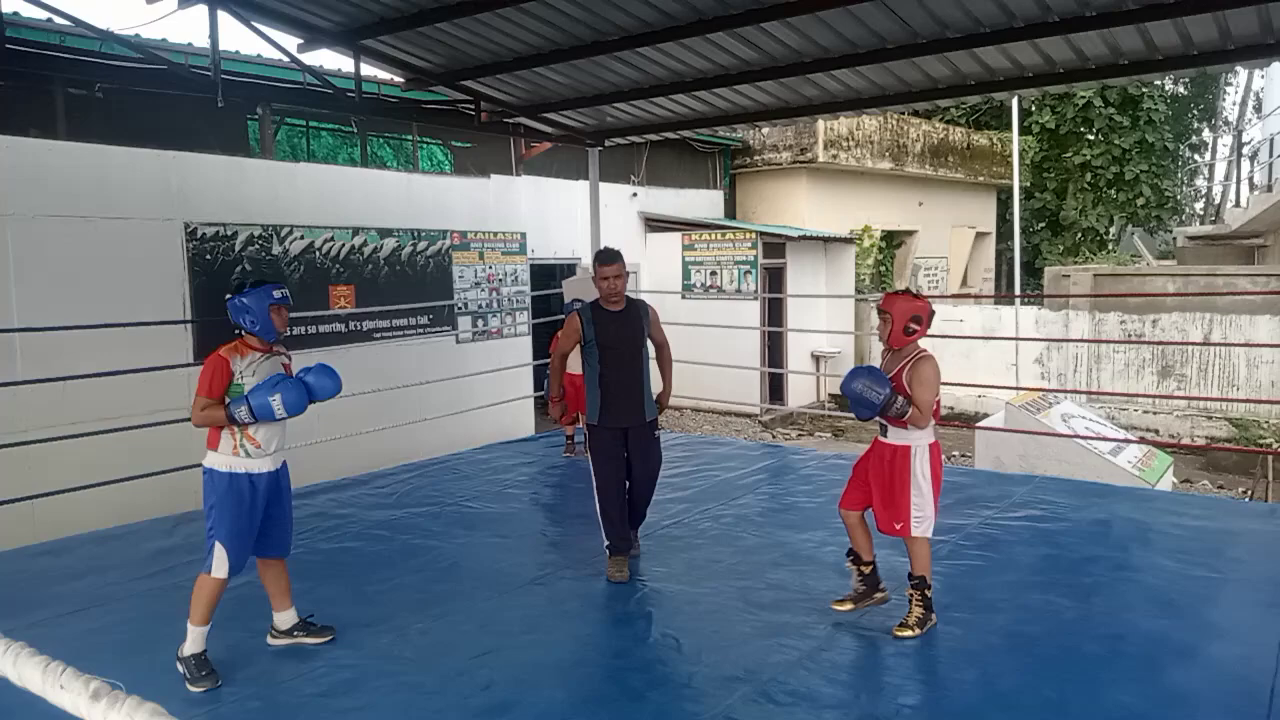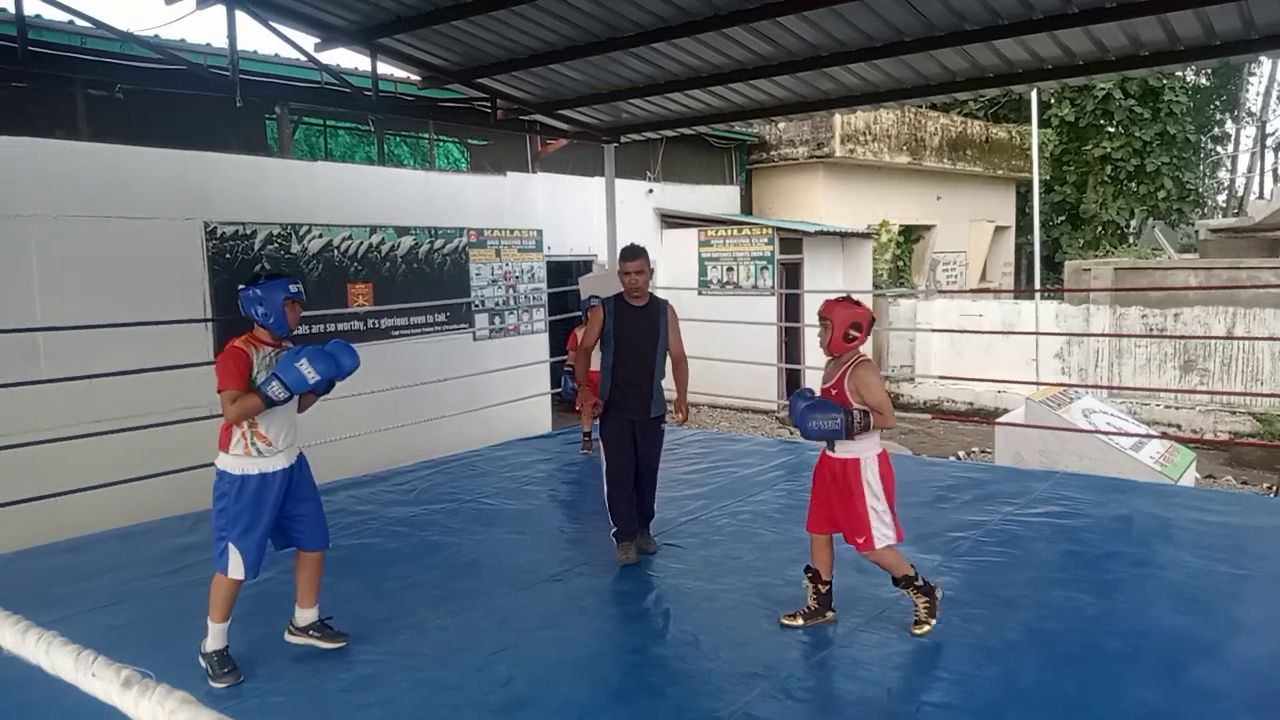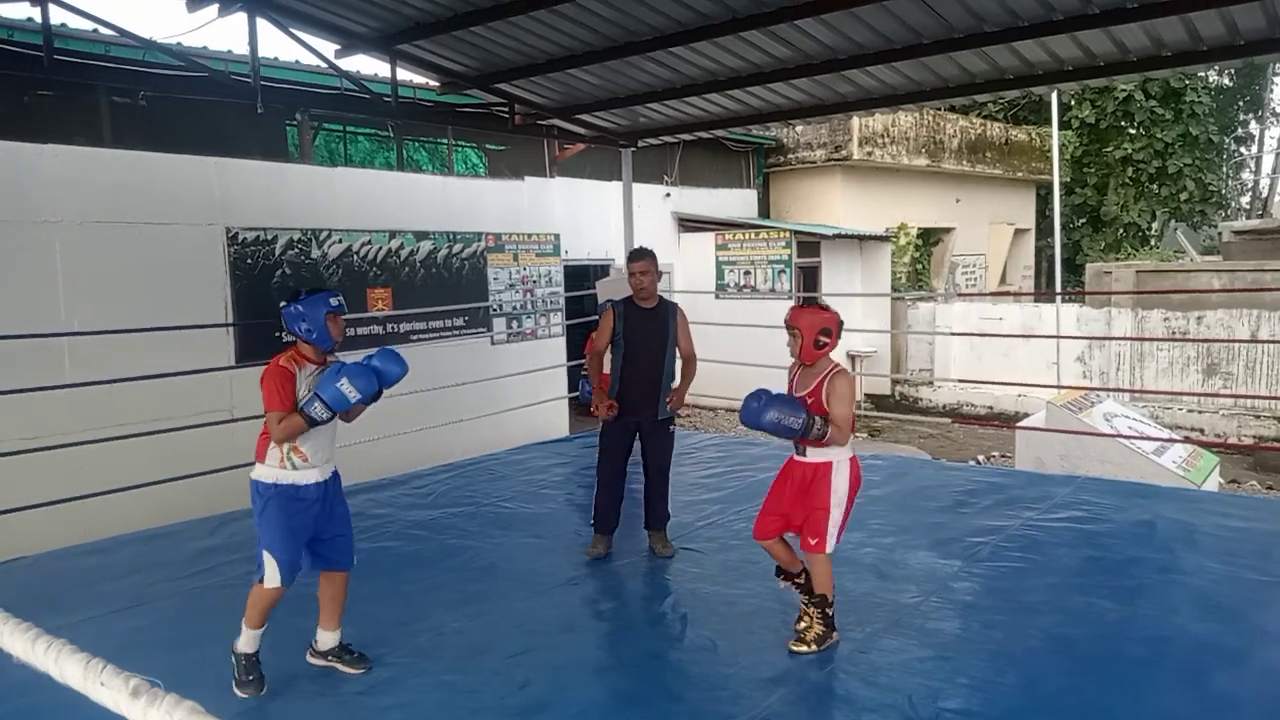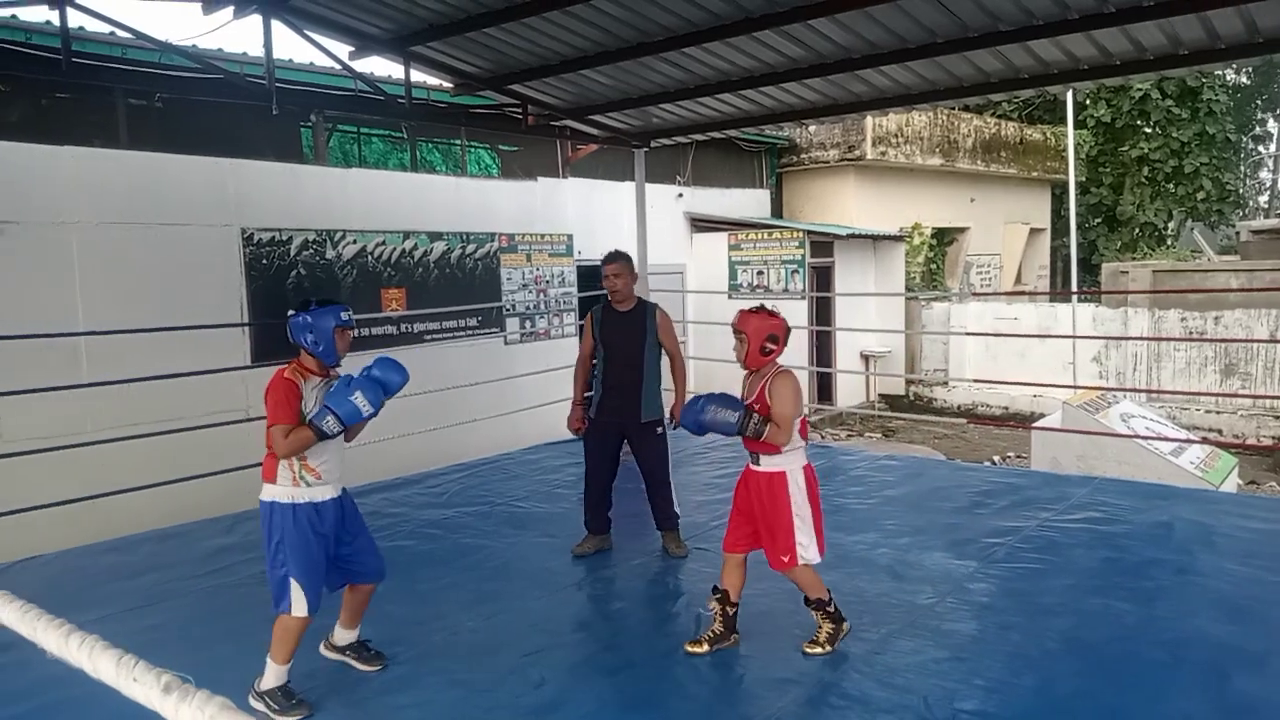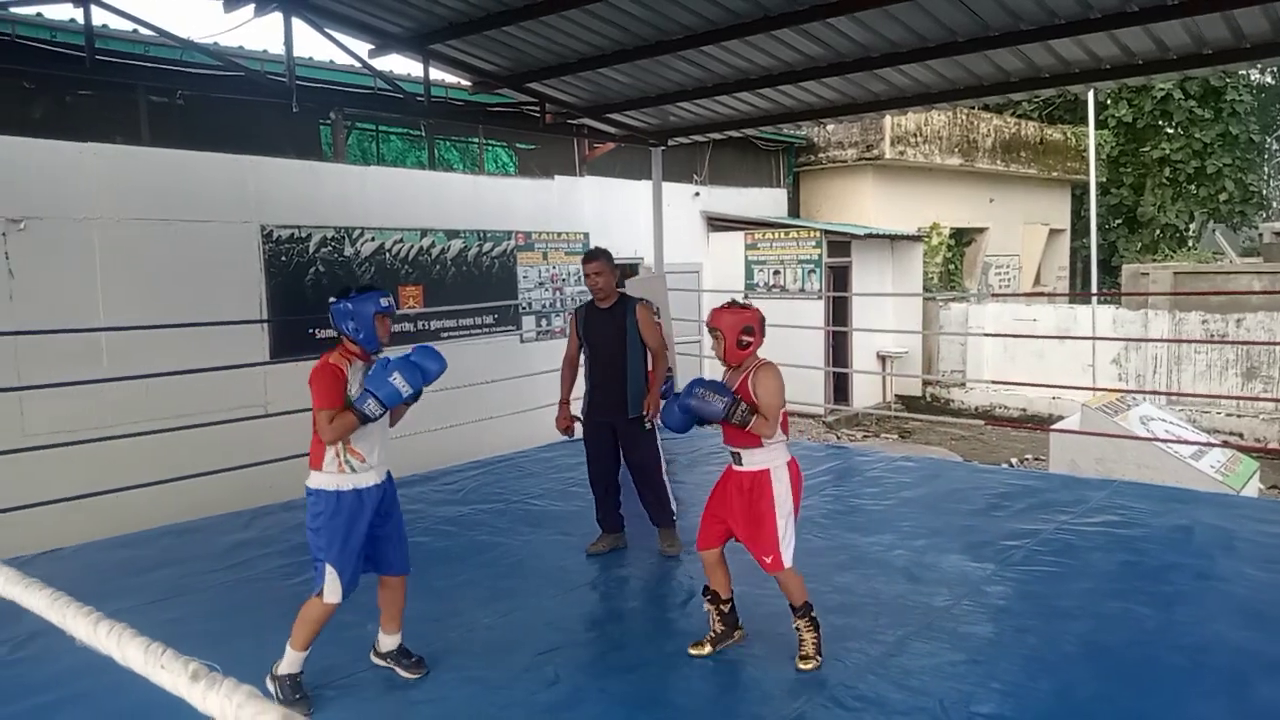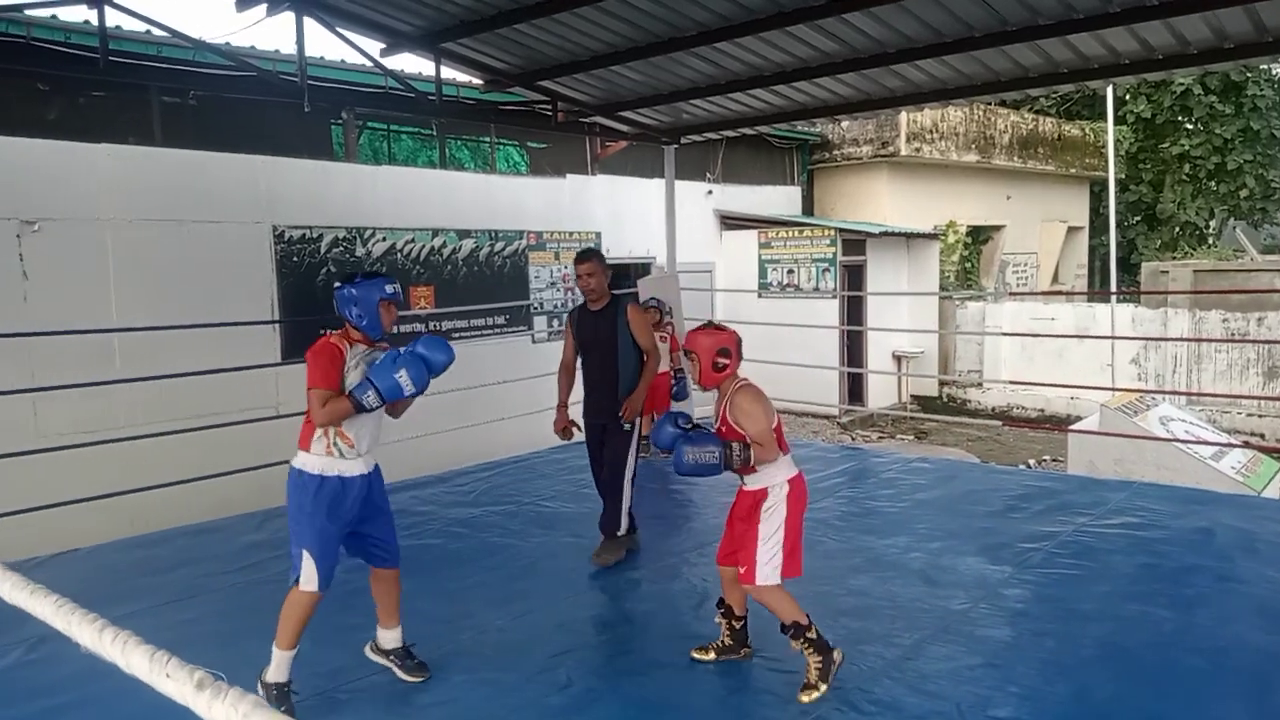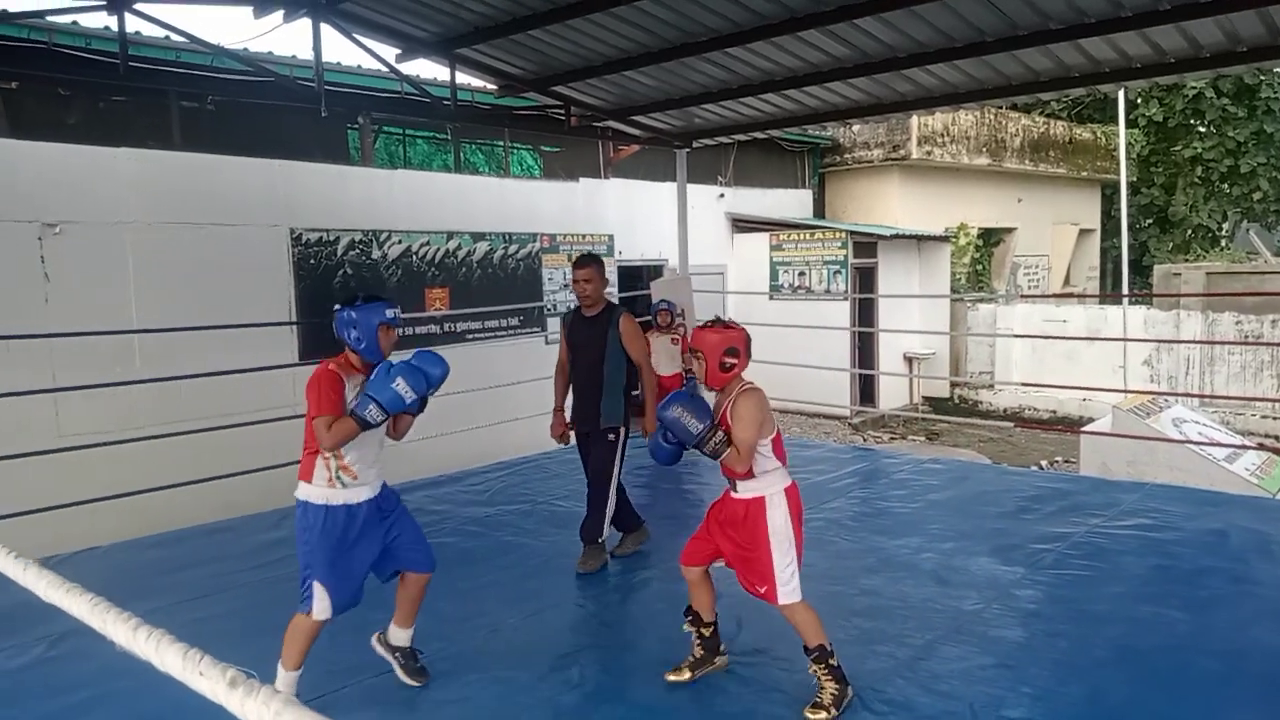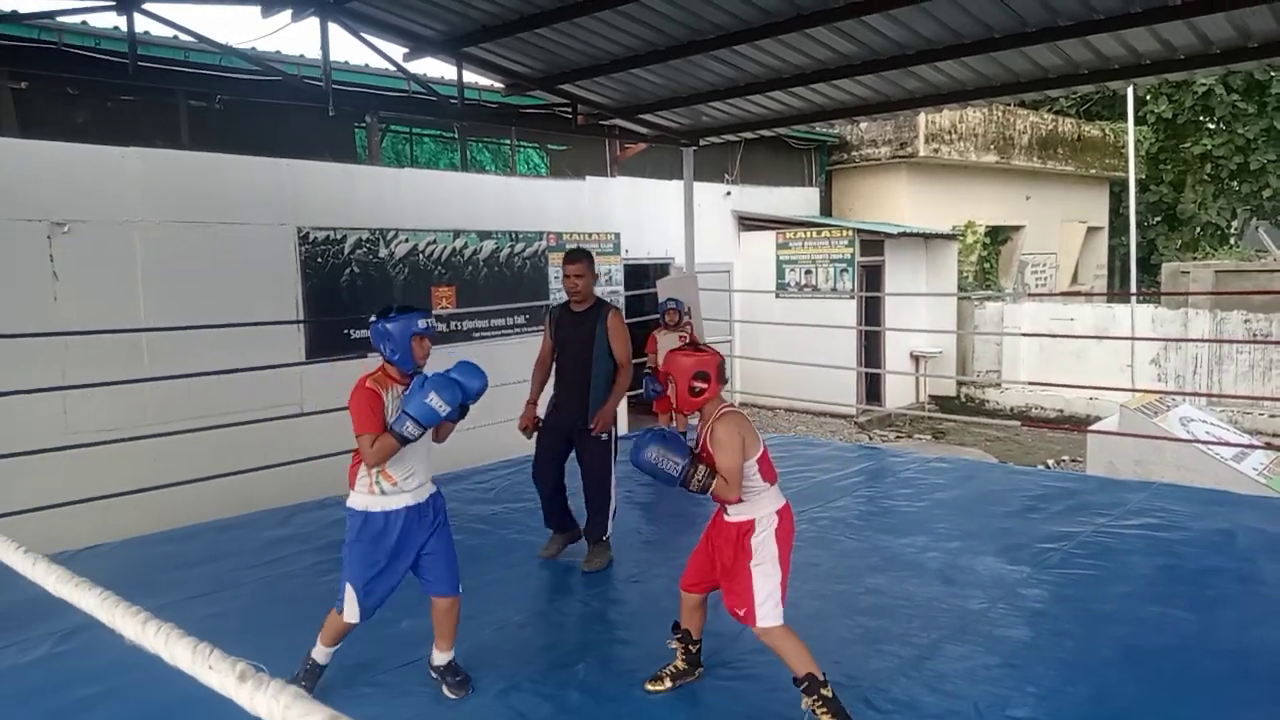
dt=0.3s
person 1, frame 1
left shoulder: (281, 358)
right shoulder: (224, 360)
right elbow: (200, 415)
left wrist: (304, 393)
right wrist: (249, 409)
left hip: (271, 469)
right hip: (231, 474)
left knee: (273, 551)
right knee: (221, 564)
left ankle: (286, 624)
right ankle: (191, 650)
person 1, frame 2
left shoulder: (289, 351)
right shoulder: (238, 353)
right elbow: (233, 410)
left wrist: (323, 379)
right wrist: (281, 384)
left hip: (289, 465)
right hip: (245, 474)
left knee: (313, 544)
right knee: (235, 564)
left ankle: (305, 622)
right ankle: (214, 646)
person 1, frame 3
left shoulder: (332, 361)
right shoulder: (282, 368)
left elbow: (347, 415)
right elbow: (277, 427)
left wrist: (370, 389)
right wrist: (322, 405)
left hip: (322, 480)
right hip: (279, 485)
left knee: (336, 566)
right knee: (275, 577)
left ankle: (326, 645)
right ankle: (245, 650)
person 1, frame 4
left shoulder: (334, 378)
right shoulder: (287, 383)
right elbow: (283, 445)
left wrist: (369, 402)
right wrist: (332, 417)
left hip: (331, 499)
right hip: (290, 506)
left knee: (367, 574)
right knee: (301, 604)
left ankle: (342, 640)
person 1, frame 5
left shoulder: (376, 364)
right shoulder: (331, 369)
right elbow: (329, 432)
left wrist: (409, 387)
right wrist: (375, 401)
left hip: (376, 484)
right hip: (336, 493)
left knee: (397, 571)
right knee: (332, 591)
left ankle: (388, 647)
right ankle: (285, 671)
person 1, frame 6
left shoulder: (382, 352)
right shoulder: (328, 350)
left elbow: (394, 410)
right elbow: (322, 414)
left wrist: (414, 379)
right wrist: (374, 391)
left hip: (363, 475)
right hip: (319, 479)
left knee: (386, 563)
right knee: (311, 581)
left ankle: (388, 643)
right ankle: (275, 677)
person 1, frame 7
left shoulder: (377, 372)
right shoulder: (329, 376)
left elbow: (395, 432)
right elbow: (328, 437)
left wrist: (416, 397)
right wrist: (376, 405)
left hip: (373, 497)
right hip: (326, 506)
left knee: (419, 567)
right knee: (319, 607)
left ankle: (395, 641)
right ankle: (281, 694)
person 1, frame 8
left shoulder: (419, 382)
right shoulder: (369, 390)
left elbow: (438, 435)
right elbow: (373, 455)
left wrist: (457, 405)
right wrist: (413, 419)
left hip: (423, 504)
right hip: (375, 513)
left knee: (446, 592)
right knee: (354, 608)
left ankle: (443, 661)
right ankle: (317, 660)
person 2, frame 1
left shoulder: (924, 364)
right shoulder: (887, 355)
left elbow: (922, 417)
left wrist: (886, 398)
right wrist: (868, 401)
left hip: (913, 453)
right hip: (884, 446)
left knee: (912, 531)
right knee: (850, 510)
left ankle: (922, 607)
right ankle: (869, 584)
person 2, frame 2
left shoulder: (863, 371)
right shoulder: (833, 365)
left elbow: (888, 418)
left wrist: (847, 422)
right wrist: (812, 411)
left hip: (862, 464)
right hip: (832, 460)
left knee: (871, 544)
right knee: (819, 532)
left ankle: (924, 593)
right ankle: (820, 605)
person 2, frame 3
left shoulder: (838, 380)
right shoulder: (796, 370)
left elbow: (841, 435)
left wrist: (805, 424)
right wrist: (769, 412)
left hip: (832, 469)
right hip: (799, 465)
left knee: (816, 548)
right knee: (765, 533)
left ankle: (824, 622)
right ankle: (813, 594)
person 2, frame 4
left shoulder: (783, 382)
right shoulder: (752, 378)
left elbow: (780, 436)
left wrist: (742, 420)
right wrist: (720, 416)
left hip: (787, 478)
right hip: (756, 474)
left knee: (794, 561)
right knee: (733, 551)
left ankle: (833, 621)
right ankle: (724, 627)
person 2, frame 5
left shoulder: (766, 374)
right shoulder: (731, 374)
left elbow: (770, 426)
left wrist: (725, 411)
right wrist: (699, 408)
left hip: (771, 475)
right hip: (738, 472)
left knee: (775, 562)
right knee: (708, 547)
left ankle: (808, 628)
right ankle: (726, 625)
person 2, frame 6
left shoulder: (744, 397)
right shoulder: (724, 396)
left elbow: (769, 450)
left wrist: (721, 455)
right wrist: (694, 436)
left hip: (777, 492)
right hip: (752, 490)
left knee: (758, 583)
right knee: (728, 566)
left ankle: (818, 651)
right ankle: (734, 640)
person 2, frame 7
left shoulder: (747, 401)
right shoulder: (726, 398)
left elbow: (741, 462)
left wrist: (703, 433)
right wrist: (684, 434)
left hip: (768, 504)
right hip: (736, 499)
left knee: (784, 598)
right knee: (692, 565)
left ankle: (833, 679)
right ankle: (706, 651)
person 2, frame 8
left shoulder: (726, 424)
right shoulder: (708, 419)
left elbow: (732, 490)
right elbow: (705, 466)
left wrist: (683, 469)
right wrist: (669, 450)
left hip: (762, 525)
right hip: (730, 521)
left knee: (766, 625)
right knee: (691, 591)
right ankle: (687, 663)
person 3, frame 1
left shoulder: (644, 312)
right shoulder: (581, 318)
left elbow: (662, 348)
right elbow: (560, 356)
left wrist: (666, 388)
right wrist: (556, 398)
left hip: (642, 414)
right hip: (602, 418)
left knee: (646, 476)
right knee: (609, 485)
left ankle: (630, 531)
right ankle: (617, 551)
person 3, frame 2
left shoulder: (664, 311)
right shoulder: (604, 310)
left elbow: (678, 357)
right elbow: (584, 350)
left wrist: (682, 397)
right wrist: (585, 388)
left hip: (652, 409)
right hip: (613, 408)
left knee: (647, 472)
right knee: (618, 473)
left ankle: (643, 528)
right ankle: (625, 538)
person 3, frame 3
left shoulder: (673, 314)
right shoulder: (614, 312)
left elbow: (688, 358)
right elbow: (596, 354)
left wrist: (681, 389)
right wrist: (598, 392)
left hip: (659, 411)
right hip: (620, 408)
left knee: (658, 472)
right knee: (609, 470)
left ankle: (656, 531)
right ankle: (603, 533)
person 3, frame 4
left shoulder: (654, 315)
right shoulder: (596, 317)
left elbow: (675, 357)
right elbow: (584, 361)
left wrist: (679, 402)
right wrist: (577, 405)
left hip: (646, 414)
right hip: (603, 413)
left knee: (657, 474)
right knee: (597, 475)
left ankle: (669, 531)
right ankle: (597, 533)
person 3, frame 5
left shoulder: (637, 310)
right shoulder: (580, 316)
left elbow: (659, 353)
right elbow: (571, 361)
left wrist: (654, 393)
right wrist: (564, 404)
left hip: (634, 409)
right hip: (595, 411)
left knee: (648, 469)
right knee: (600, 474)
left ankle: (667, 526)
right ankle: (611, 531)
person 3, frame 6
left shoulder: (629, 311)
right shoulder: (574, 318)
left elbow: (652, 354)
right elbow: (568, 365)
left wrist: (639, 394)
right wrist: (562, 409)
left hip: (624, 410)
right hip: (593, 412)
left knee: (617, 474)
right knee: (603, 476)
left ankle: (614, 537)
right ankle: (619, 534)
person 3, frame 7
left shoulder: (621, 320)
right shoulder: (569, 321)
left elbow: (644, 367)
right elbow: (563, 367)
left wrist: (649, 414)
right wrist: (558, 412)
left hip: (610, 419)
right hip: (580, 417)
left knee: (601, 482)
right knee: (602, 481)
left ankle: (594, 544)
right ankle: (633, 529)
person 3, frame 8
left shoulder: (609, 317)
right shoulder: (556, 315)
left elbow: (624, 366)
right elbow: (545, 360)
left wrist: (610, 407)
right wrist: (531, 404)
left hip: (595, 417)
right hip: (558, 413)
left knee: (597, 480)
right knee: (544, 472)
left ankle: (599, 542)
right ankle: (563, 529)
